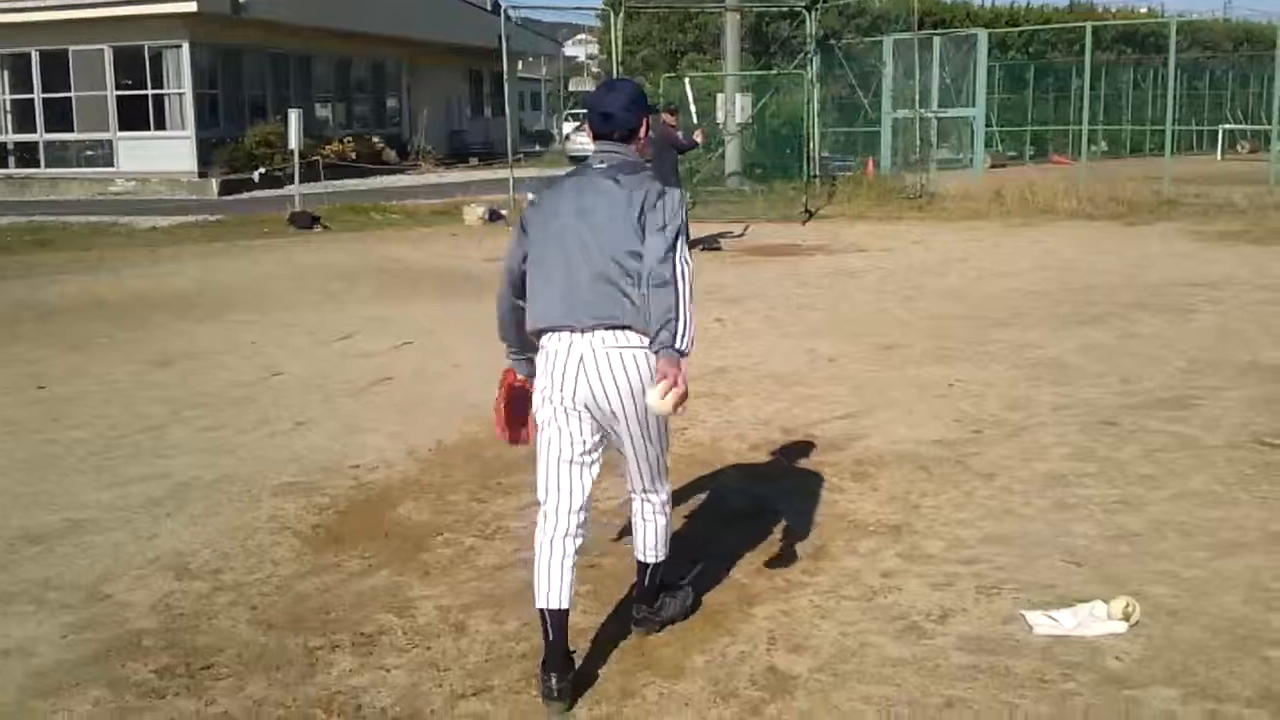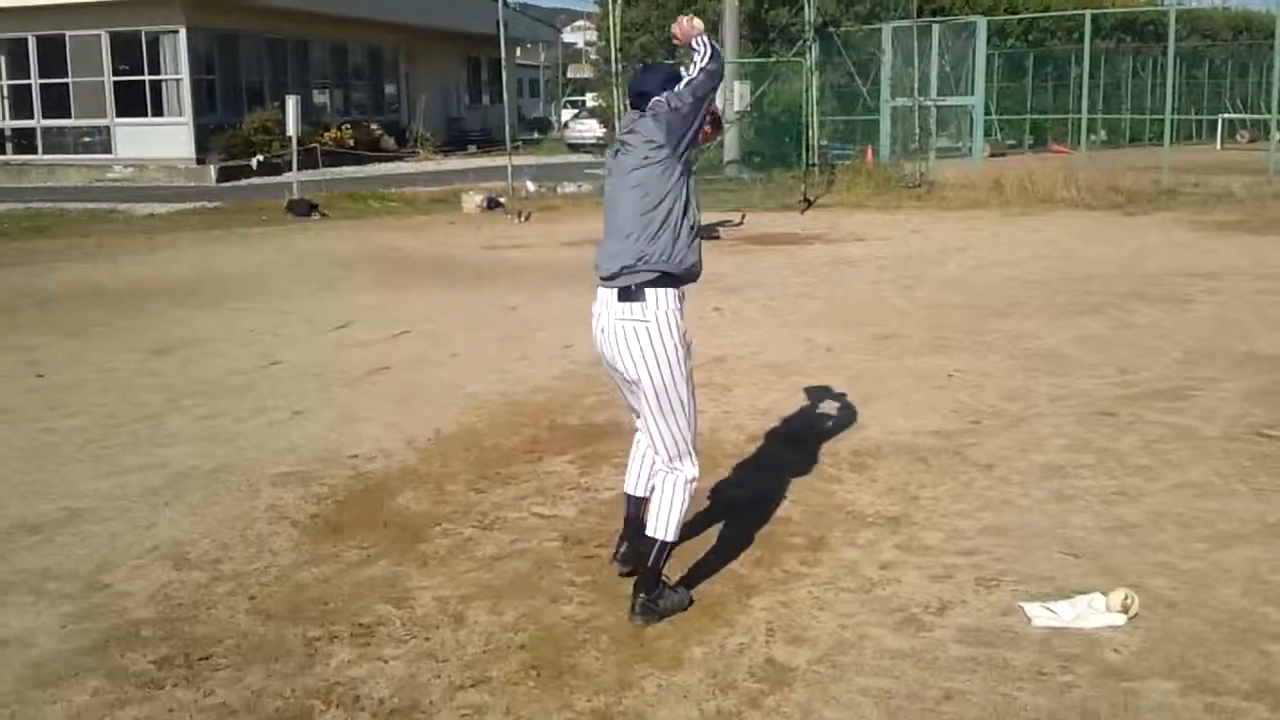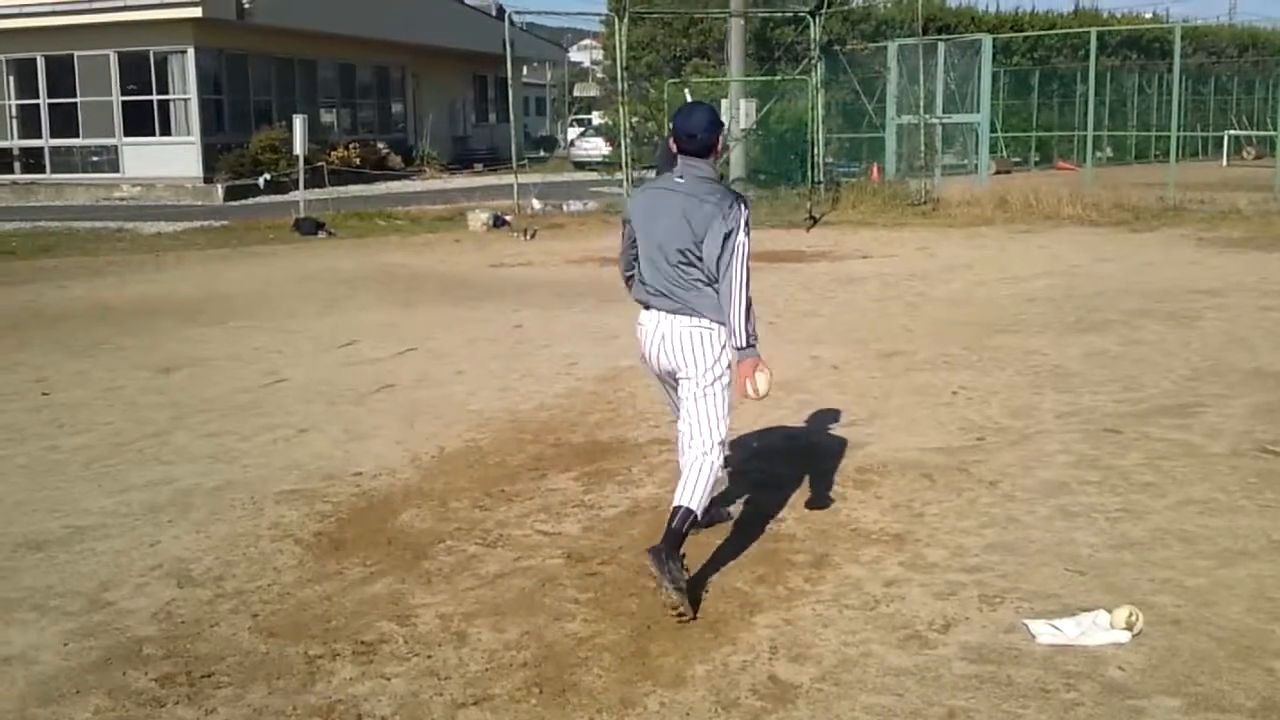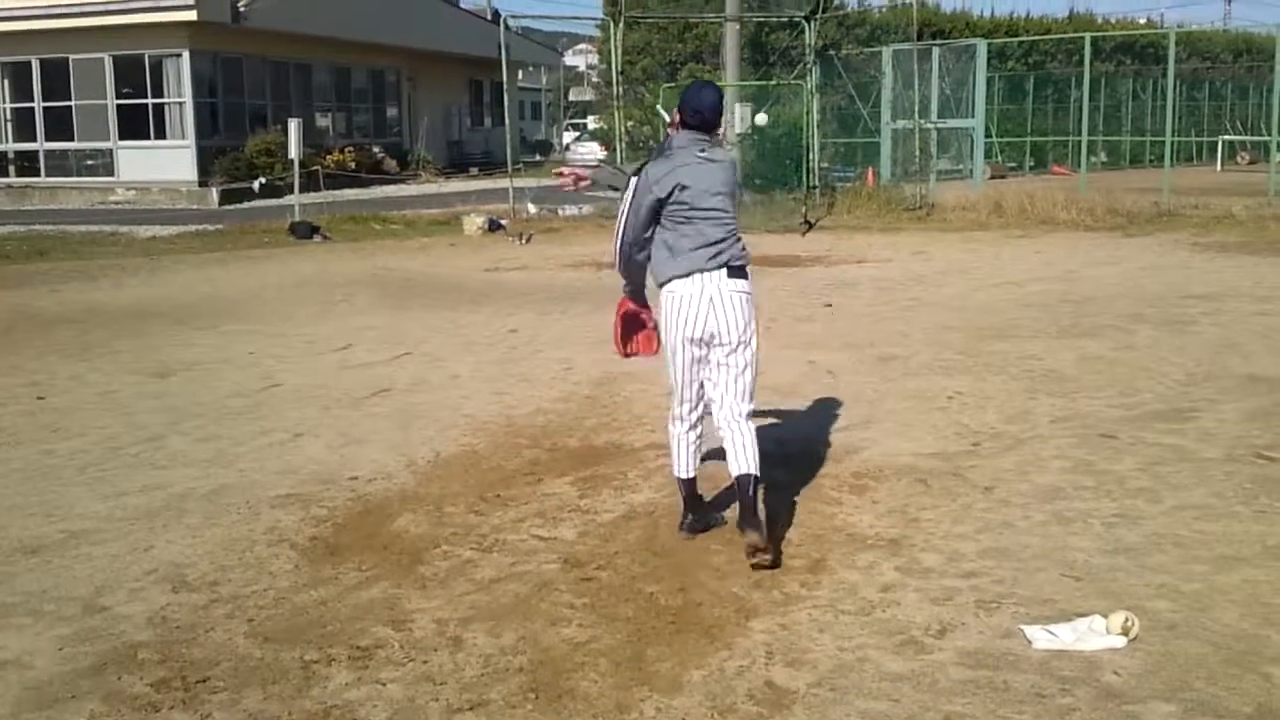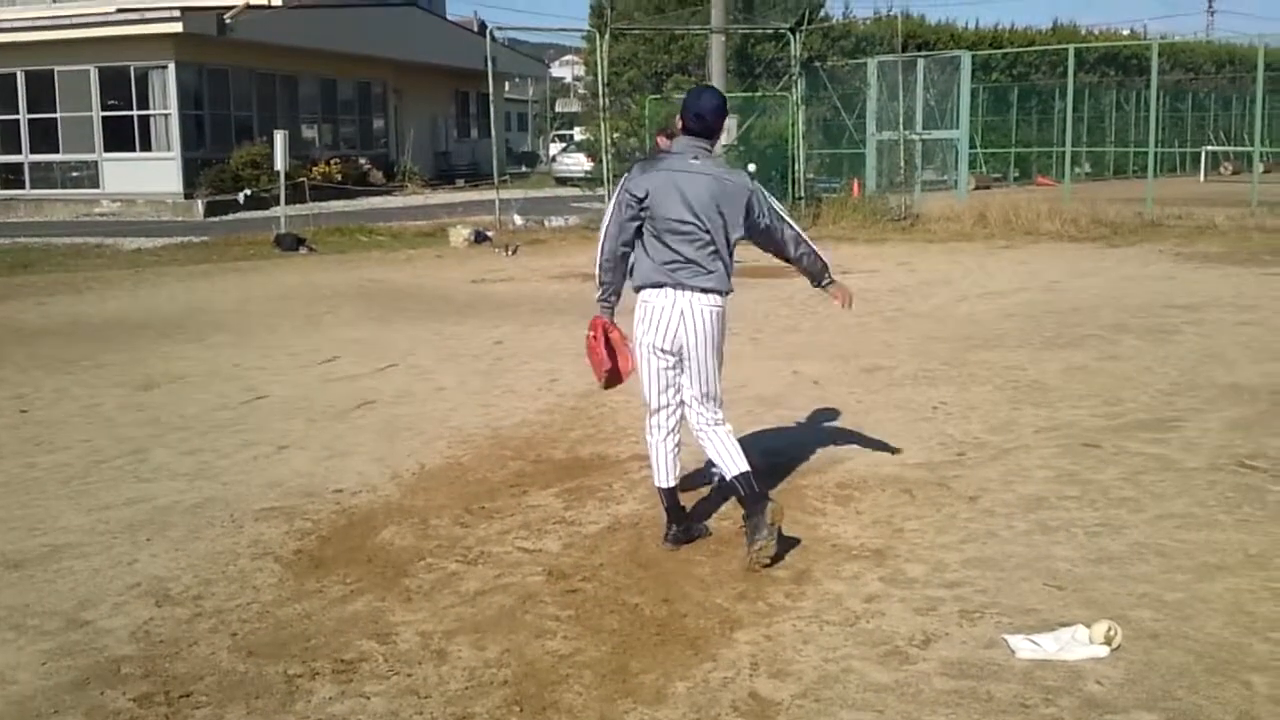
dt=0.4s
person 1, frame 1
left shoulder: (550, 197)
right shoulder: (656, 194)
left elbow: (513, 283)
right elbow: (668, 268)
left wrist: (521, 359)
right wrist: (673, 352)
left hip: (558, 359)
right hip: (627, 356)
left knee: (558, 512)
right knee: (649, 488)
left ankle: (555, 660)
right ankle: (650, 599)
person 1, frame 2
left shoulder: (624, 146)
right shoulder: (661, 130)
right elbow: (706, 75)
right wrist: (698, 38)
left hip: (608, 311)
right hip: (651, 314)
left knee: (650, 430)
right knee: (676, 458)
left ankle: (631, 540)
right ankle: (648, 589)
person 1, frame 3
left shoulder: (643, 196)
right shoulder: (729, 205)
left elbow: (628, 265)
right elbow: (733, 280)
right wrist: (746, 348)
left hip: (651, 327)
right hip: (700, 332)
left knee: (690, 424)
right knee: (705, 450)
left ankle: (692, 509)
right ankle: (667, 551)
person 1, frame 4
left shoulder: (656, 172)
right shoulder: (726, 165)
left elbow: (630, 243)
left wrist: (635, 294)
right wrist: (594, 177)
left hip: (681, 296)
right hip: (732, 292)
left knee: (686, 412)
right knee: (734, 413)
left ankle: (694, 508)
right ankle: (750, 514)
person 1, frame 5
left shoulder: (645, 174)
right shoulder: (735, 183)
left elbow: (614, 245)
right elbow: (784, 234)
left wrist: (605, 306)
right wrist: (824, 277)
left hip: (656, 306)
right hip: (707, 307)
left knee: (661, 418)
right knee: (706, 416)
left ankle: (675, 520)
right ankle: (755, 504)
